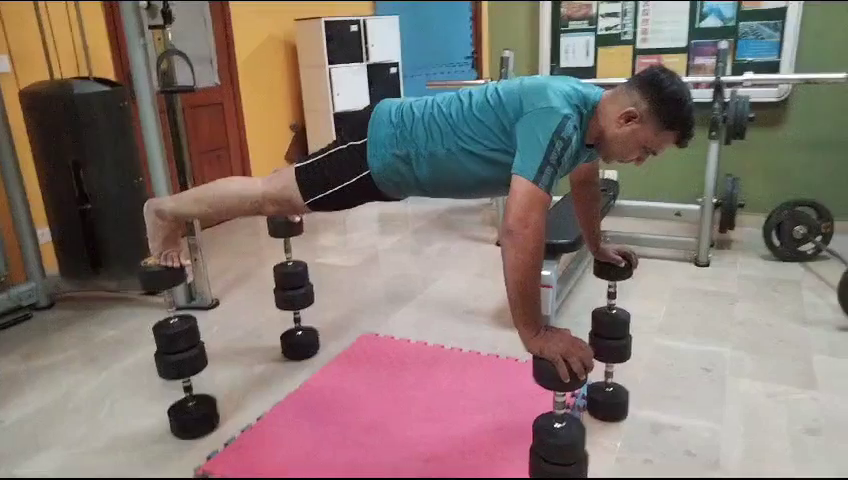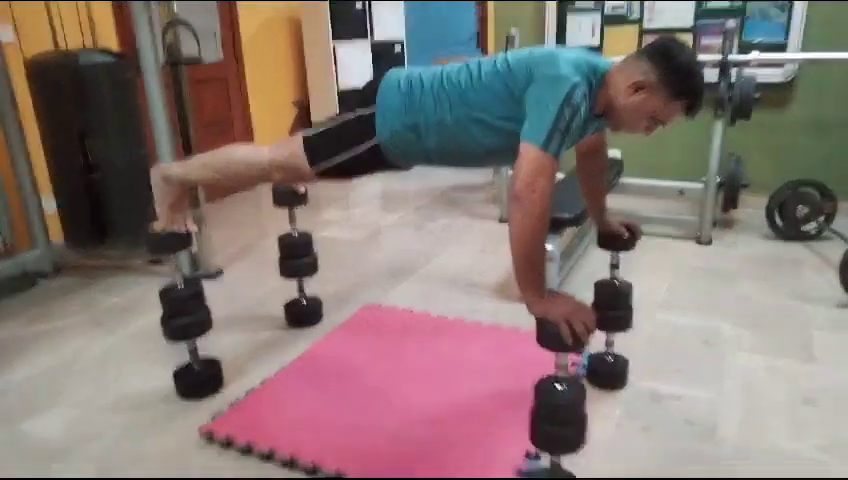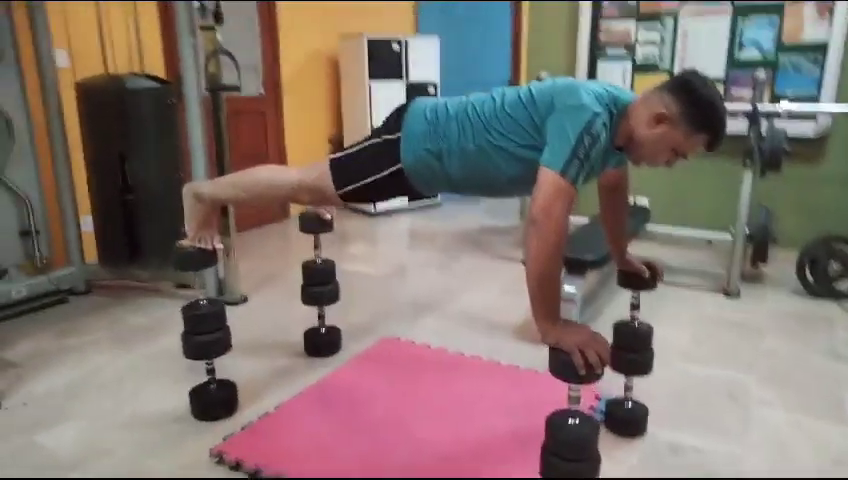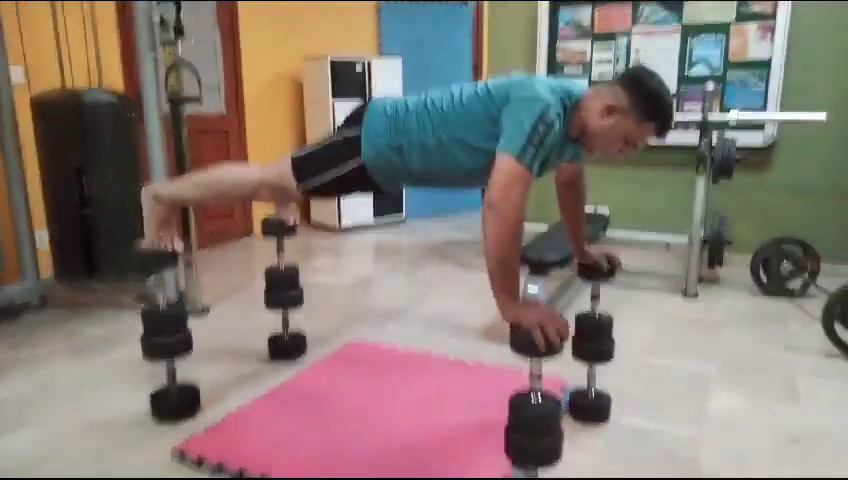
dt=0.3s
person 1, frame 1
left shoulder: (593, 109)
right shoulder: (558, 118)
left elbow: (584, 179)
right elbow: (522, 226)
left wrist: (597, 246)
right wrist: (533, 332)
left hip: (398, 146)
right hip: (387, 149)
right knee: (273, 196)
right ankle: (166, 209)
person 1, frame 2
left shoulder: (599, 82)
right shoulder: (567, 87)
left elbow: (589, 150)
right elbow: (529, 192)
left wrist: (600, 218)
right wrist: (536, 296)
left hip: (409, 117)
right hip: (395, 119)
right knee: (280, 162)
right ankle: (174, 175)
person 1, frame 3
left shoulder: (621, 116)
right shoulder: (588, 116)
left elbow: (612, 187)
right elbow: (545, 218)
left wrist: (621, 256)
right wrist: (550, 324)
left hip: (431, 149)
right hip: (419, 146)
right knee: (307, 185)
right ankle: (204, 192)
person 1, frame 4
left shoulder: (575, 116)
right shoulder: (542, 109)
left elbow: (569, 180)
right elbow: (502, 203)
left wrist: (581, 248)
right wrist: (510, 304)
left hip: (393, 150)
right hip: (380, 141)
right knee: (269, 181)
right ankle: (164, 194)
